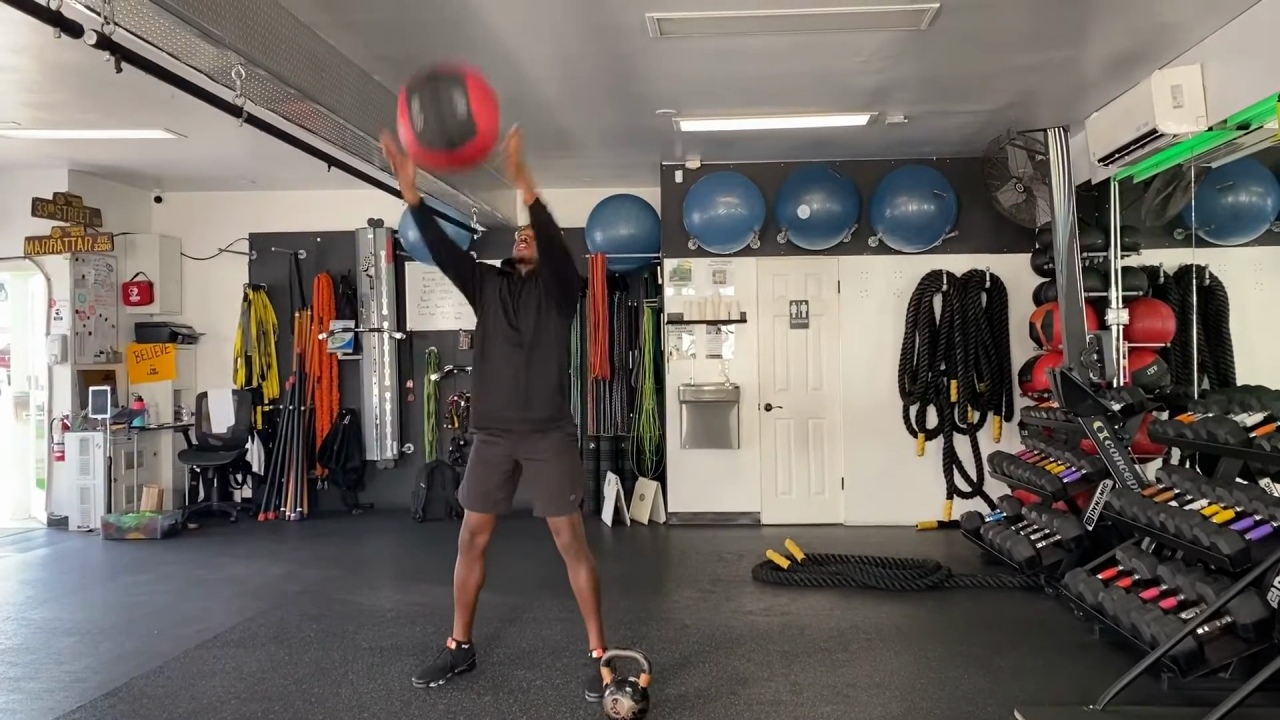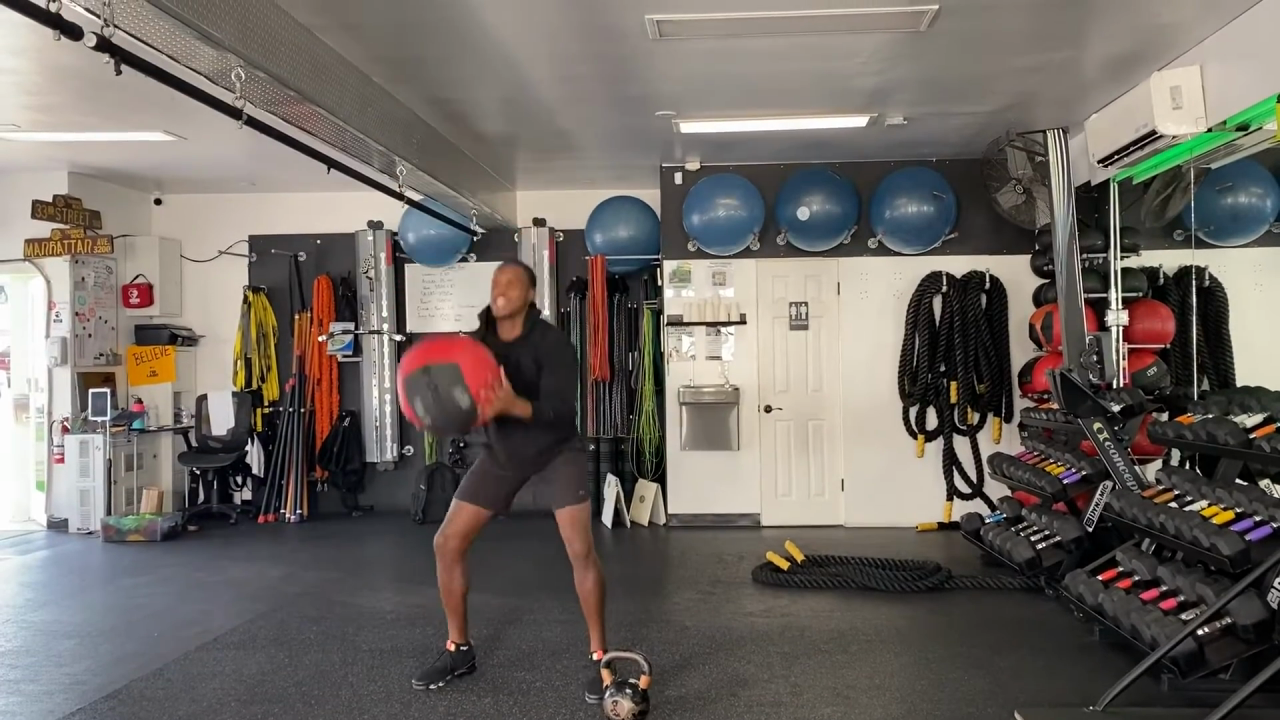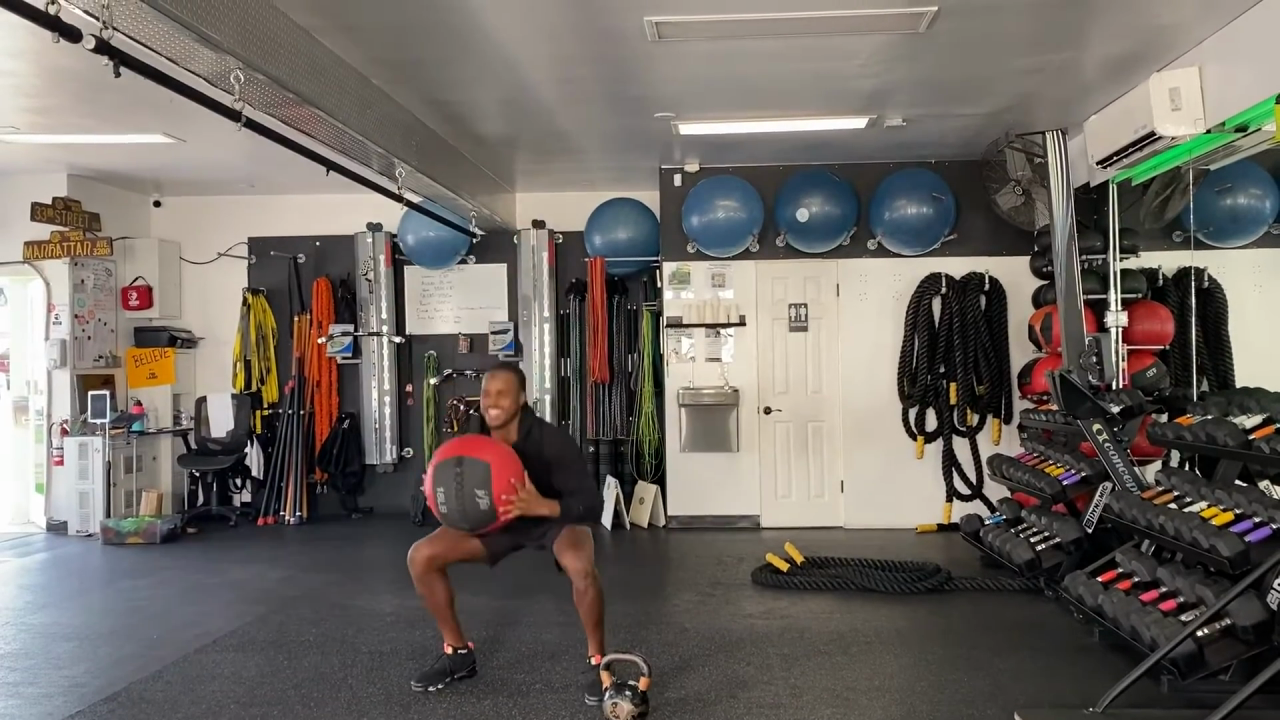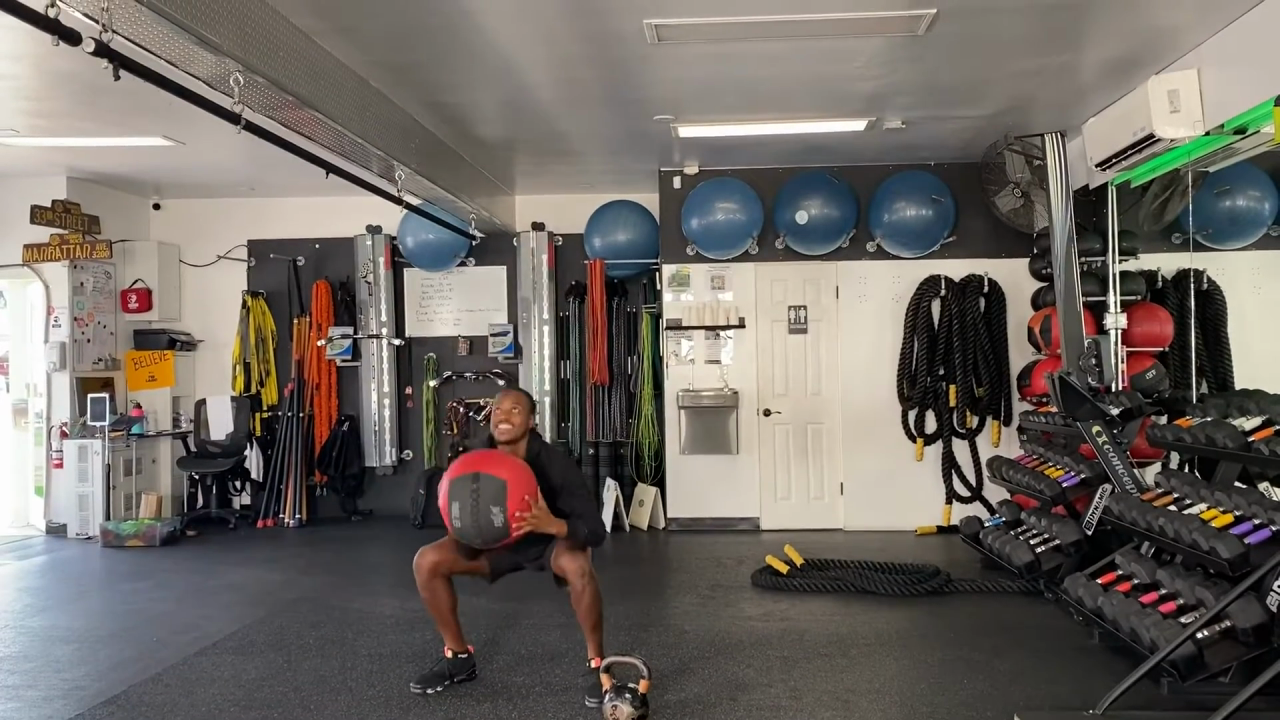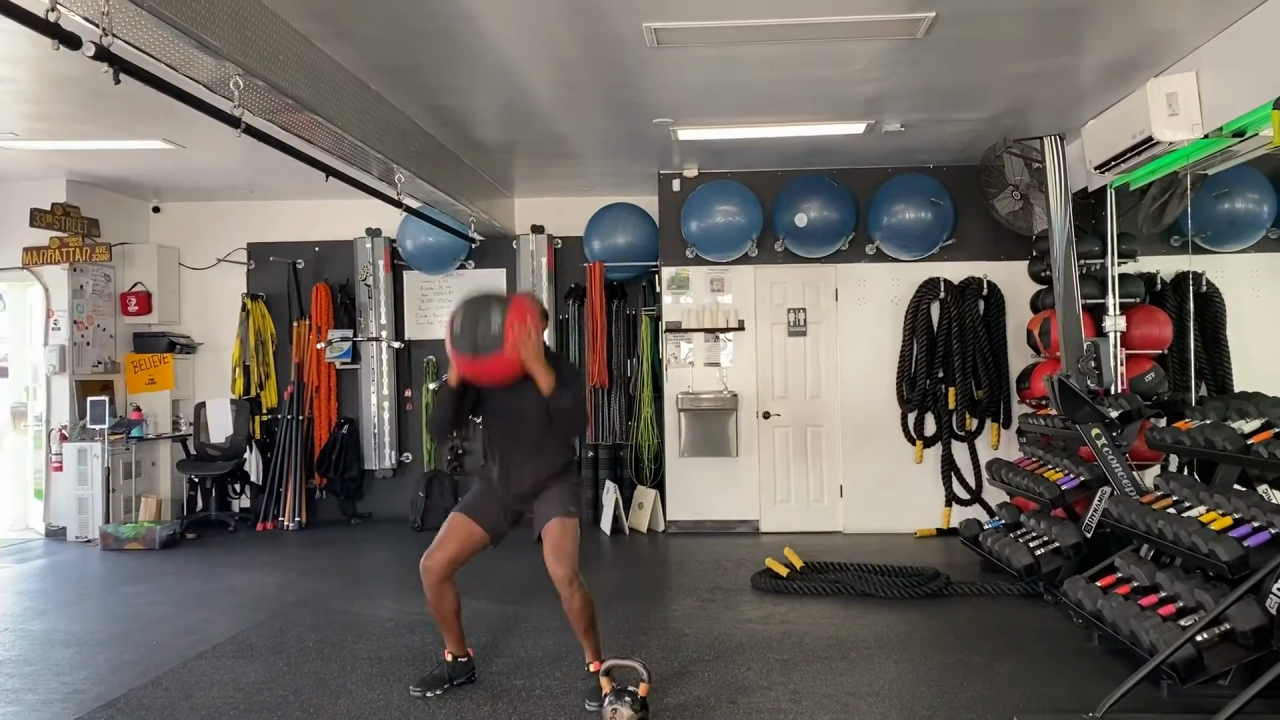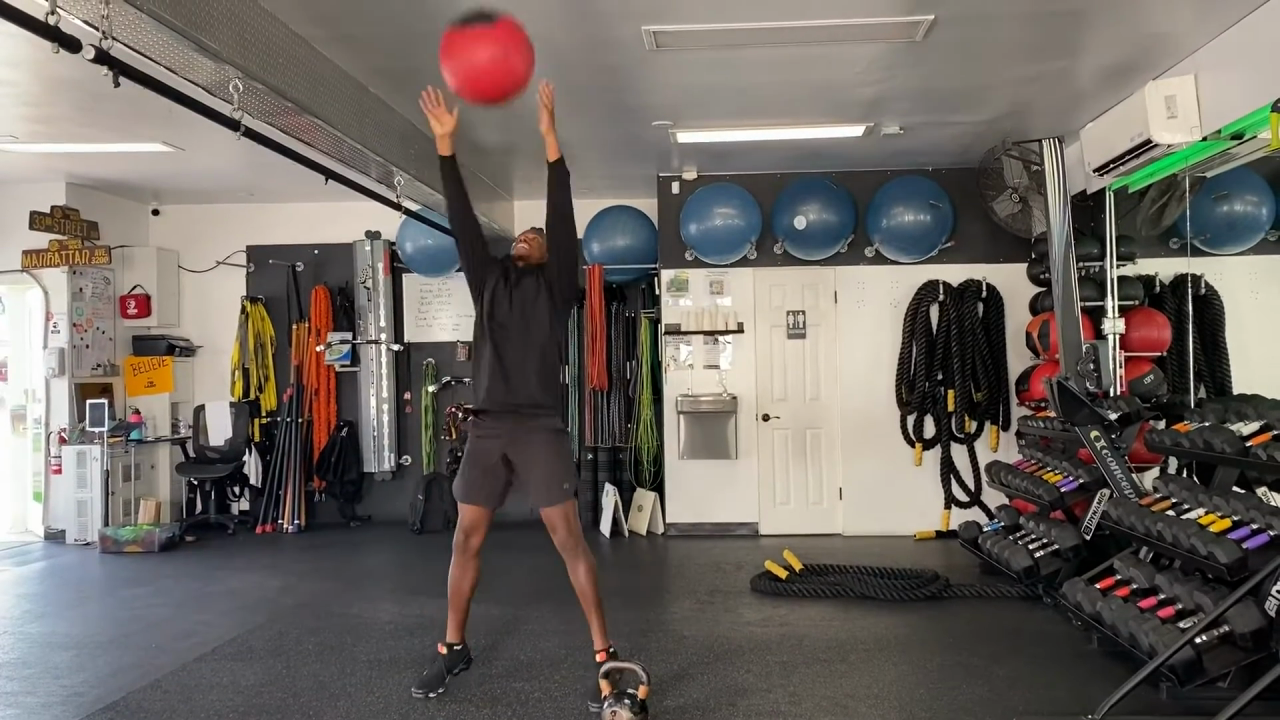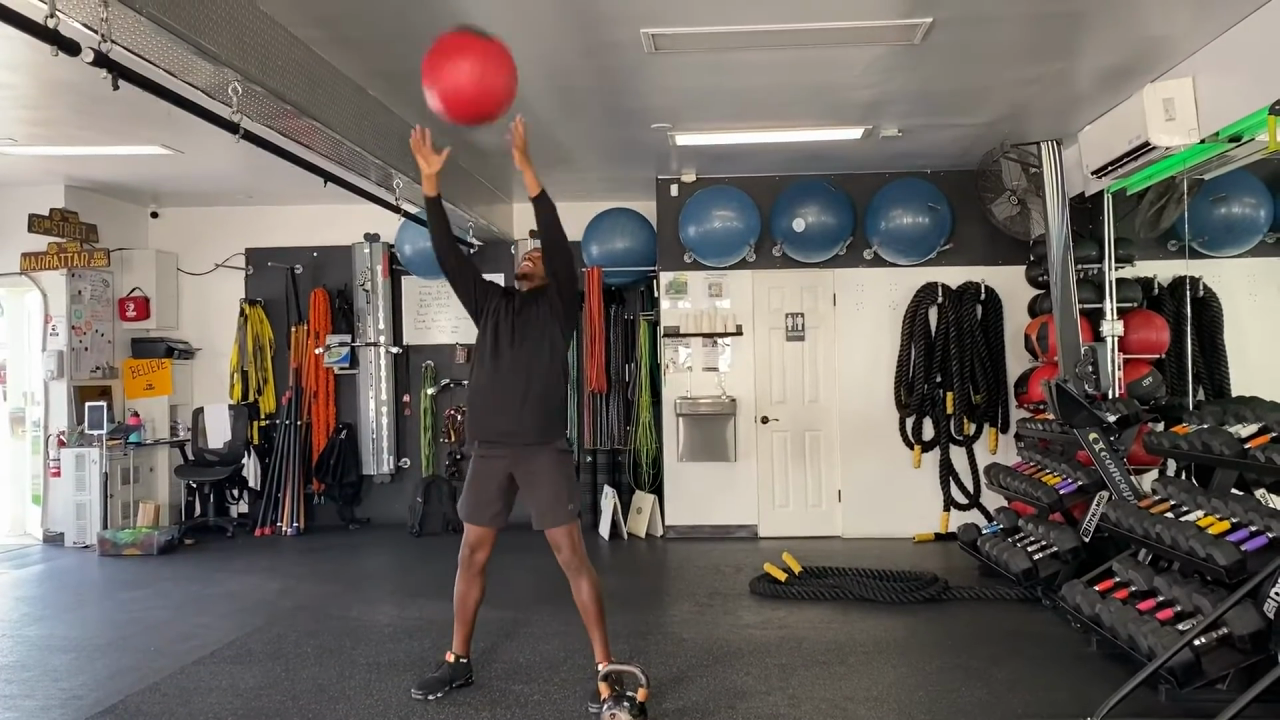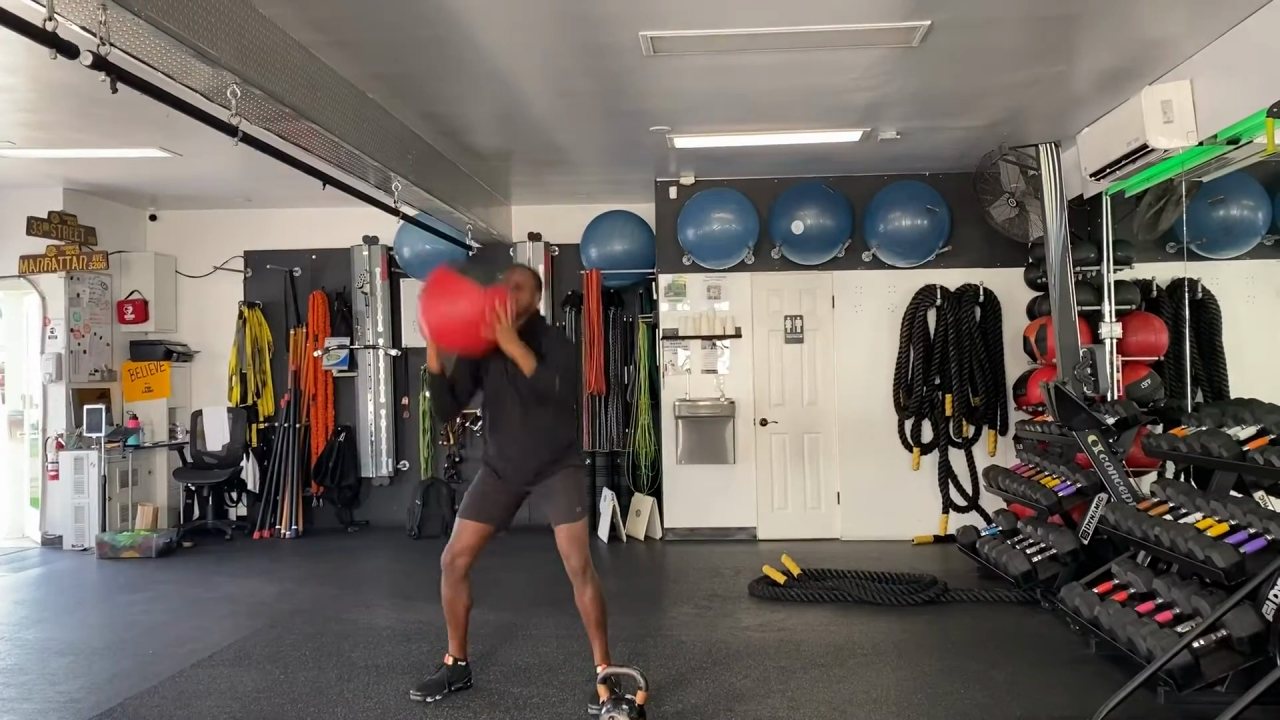
dt=0.3s
person 1, frame 1
left shoulder: (562, 286)
right shoulder: (487, 283)
left elbow: (558, 251)
right elbow: (443, 251)
left wrist: (532, 197)
right wrist: (414, 193)
left hip: (549, 433)
right hip: (494, 433)
left knee: (571, 545)
right knee: (472, 542)
left ankle: (598, 656)
right ankle: (459, 647)
person 1, frame 2
left shoulder: (551, 342)
right shoulder: (475, 345)
left elbow: (561, 410)
left wrist: (513, 405)
left hip: (556, 449)
right hip: (501, 453)
left knee: (580, 548)
right knee: (447, 542)
left ankle: (599, 657)
right ankle: (459, 649)
person 1, frame 3
left shoulder: (551, 441)
left elbow: (591, 505)
left wrist: (542, 507)
left hip: (555, 519)
right hip: (499, 521)
left knee: (581, 568)
right knee: (422, 556)
left ankle: (597, 660)
right ankle: (458, 651)
person 1, frame 4
left shoulder: (556, 465)
left elbow: (595, 531)
right elbow: (468, 551)
left wrist: (550, 525)
left hip: (556, 537)
right hip: (501, 542)
left knee: (578, 569)
right knee: (427, 561)
left ankle: (596, 664)
right ankle: (458, 656)
person 1, frame 5
left shoulder: (558, 370)
left elbow: (576, 423)
right elbow: (440, 427)
left wrist: (539, 370)
right wrist: (455, 378)
left hip: (552, 483)
right hip: (498, 483)
left knee: (564, 574)
right knee: (433, 566)
left ankle: (596, 668)
right ankle: (458, 658)
person 1, frame 6
left shoulder: (556, 285)
right shoulder: (488, 278)
left elbow: (562, 216)
right elbow: (460, 216)
left wrist: (549, 135)
right wrist: (445, 141)
left hip: (538, 428)
right hip: (488, 427)
left knee: (570, 543)
right knee: (466, 540)
left ankle: (604, 657)
right ankle: (453, 649)
person 1, frame 7
left shoulder: (562, 304)
right shoulder: (490, 302)
left elbow: (560, 245)
right elbow: (447, 256)
left wrist: (526, 168)
right wrist: (431, 181)
left hip: (543, 449)
right hip: (489, 449)
left knee: (572, 560)
right knee: (472, 557)
left ankle: (605, 668)
right ankle: (458, 661)
person 1, frame 8
left shoulder: (555, 344)
right shoulder: (481, 352)
left elbow: (563, 396)
right elbow: (445, 409)
left wrist: (514, 345)
right wrist: (434, 356)
left hip: (556, 465)
right hip: (500, 468)
left knee: (578, 565)
right knee: (453, 560)
left ankle: (604, 672)
right ankle: (456, 665)
